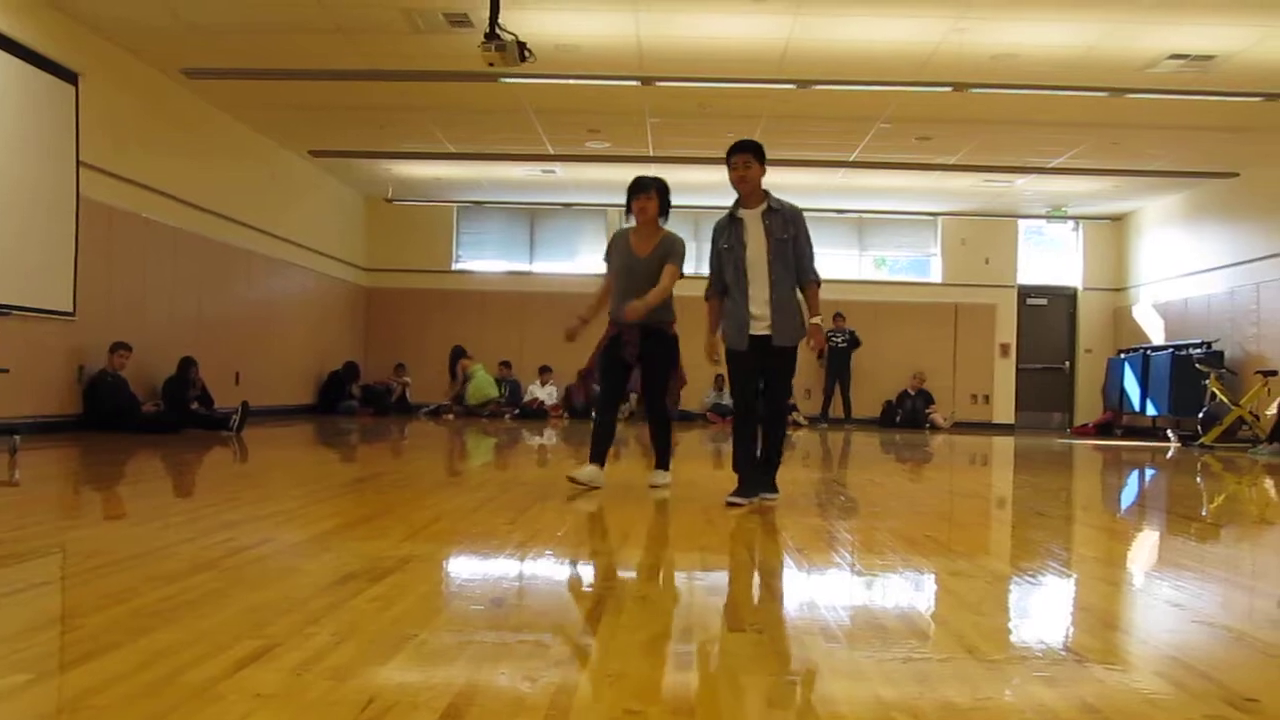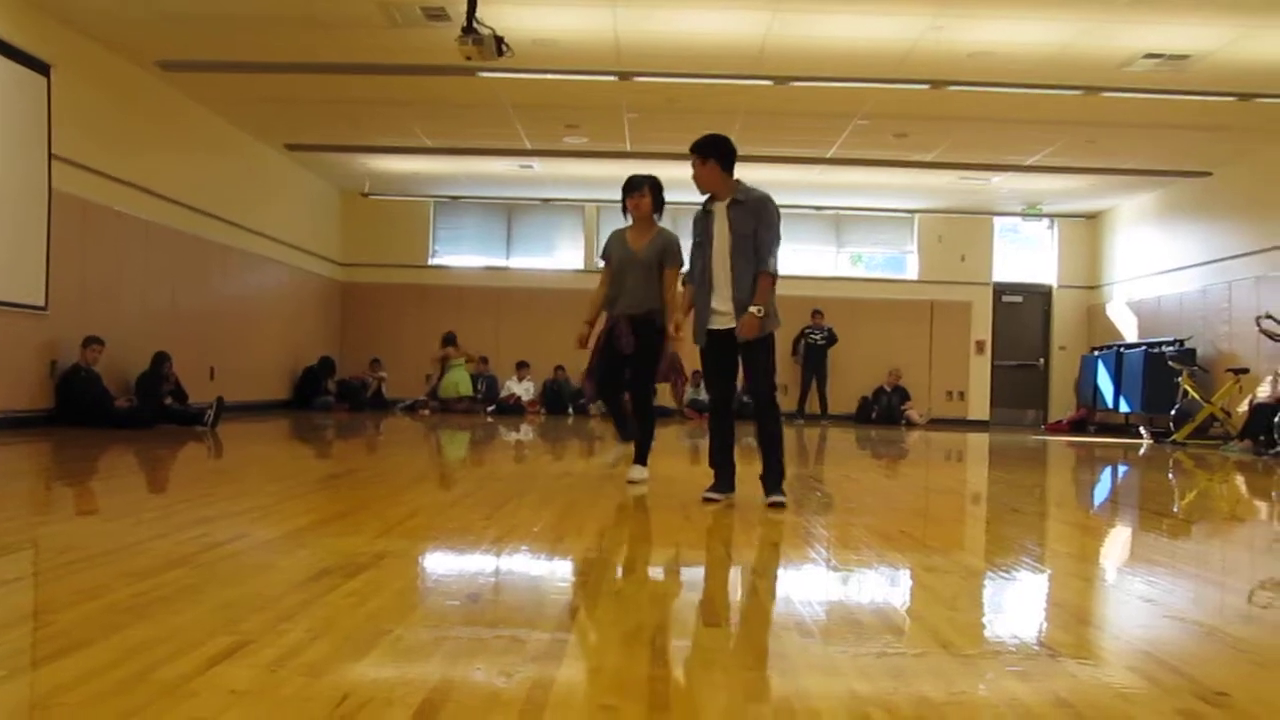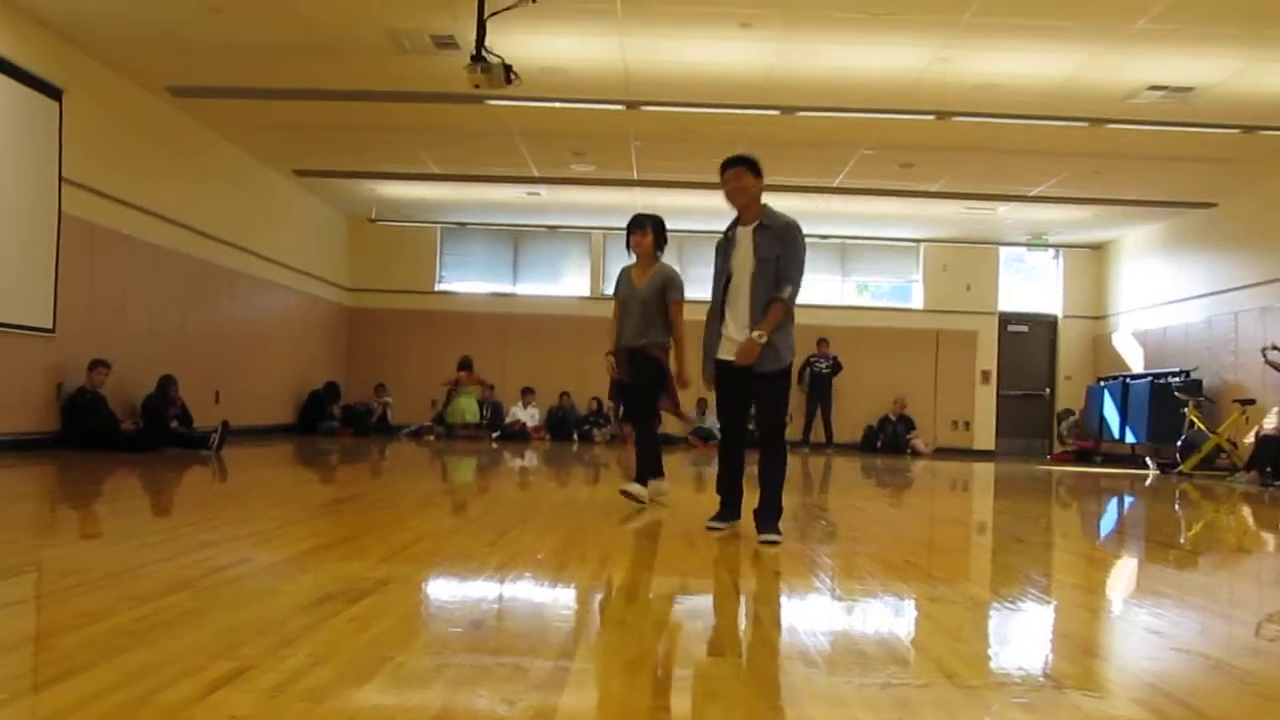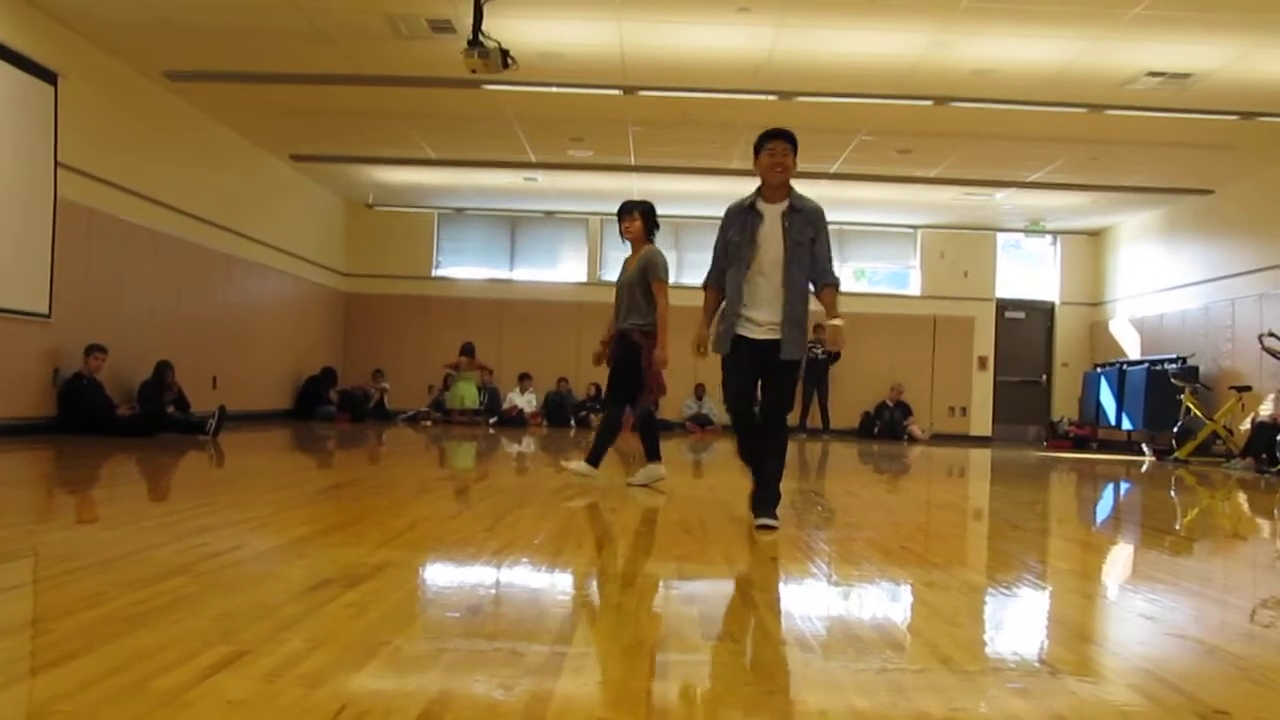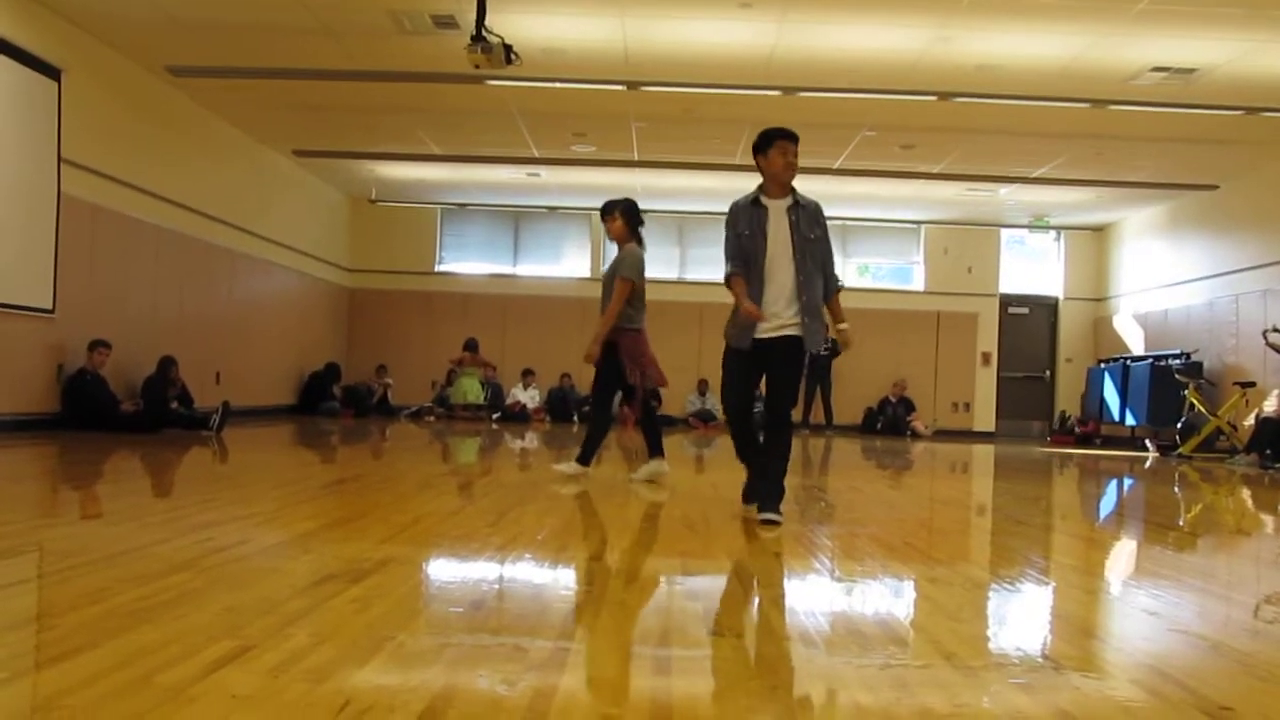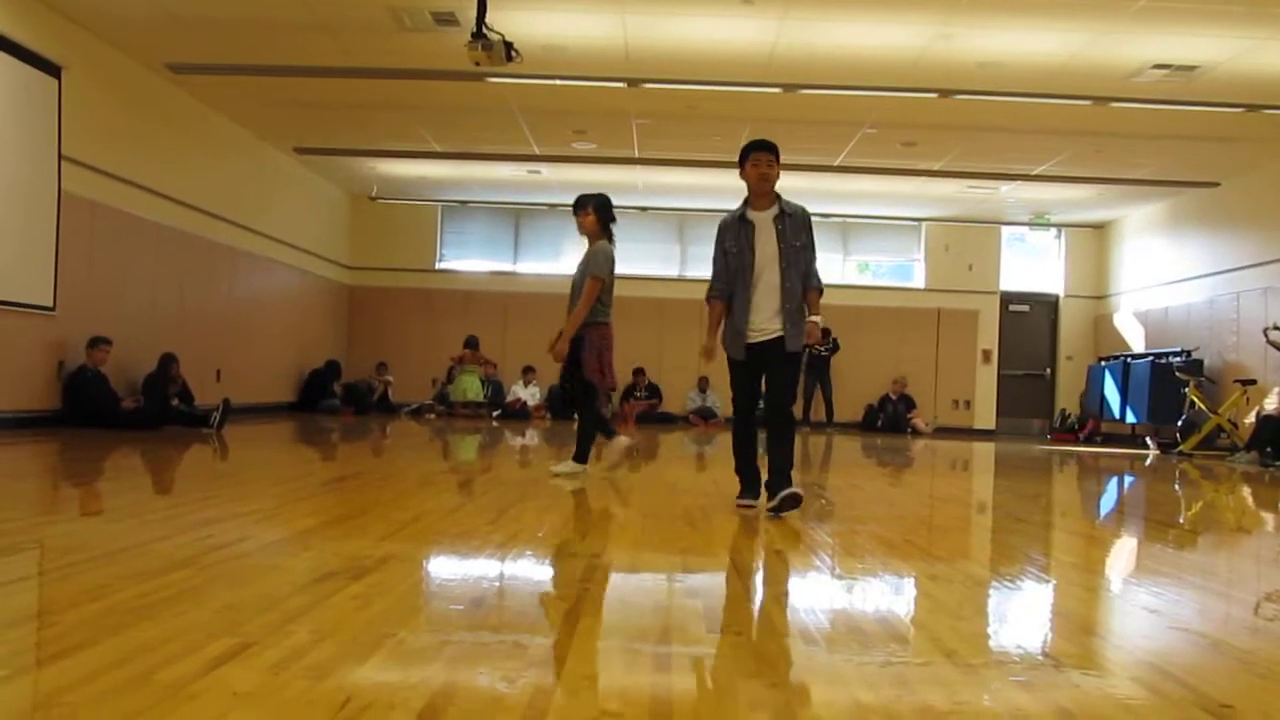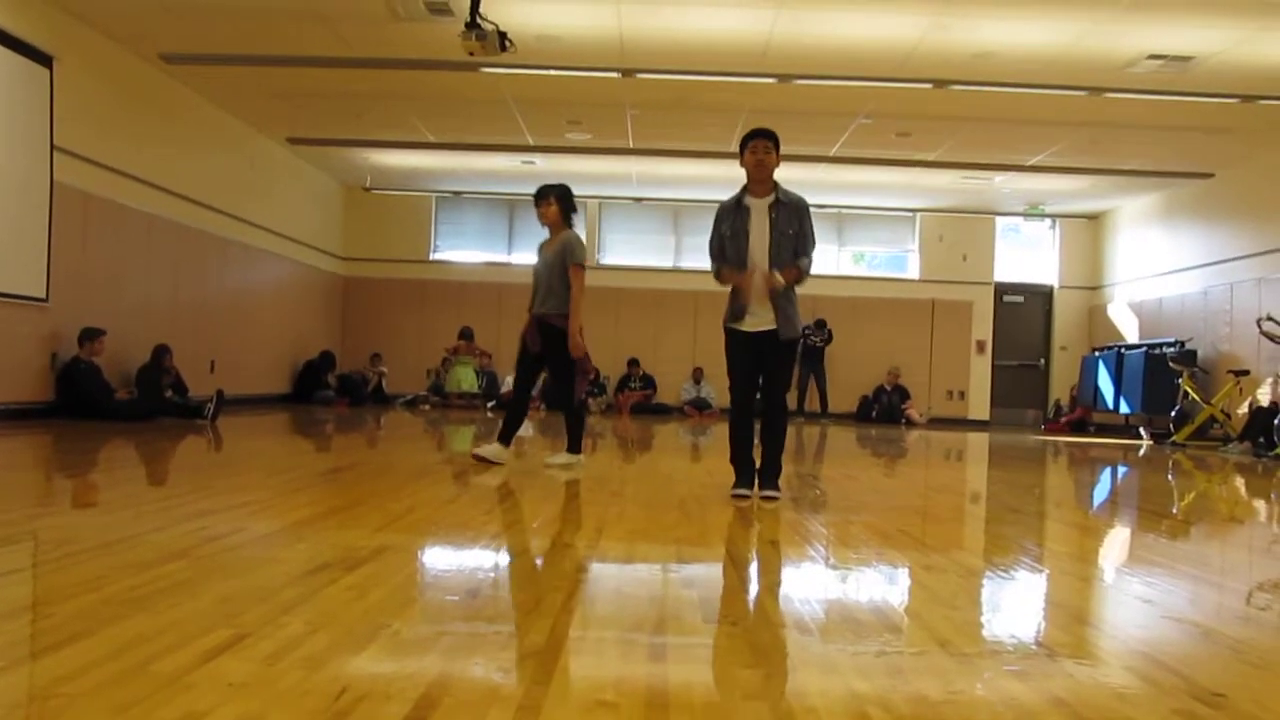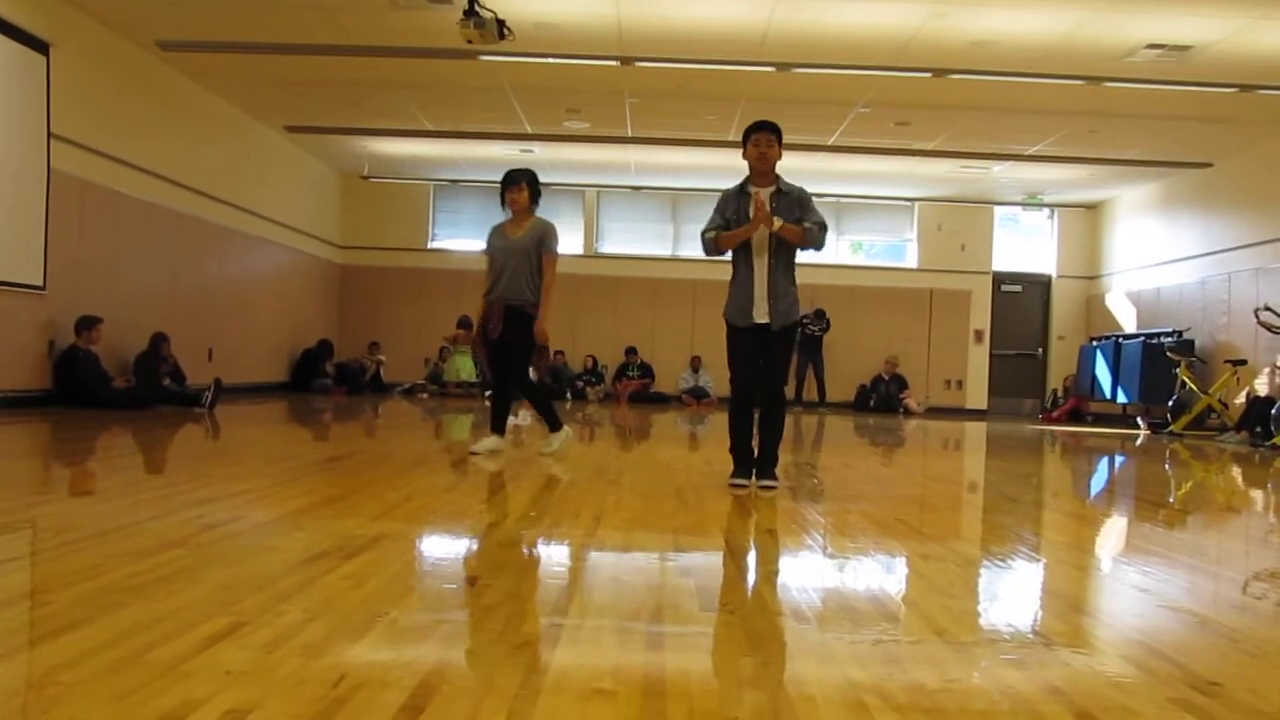
dt=0.4s
person 1, frame 1
left shoulder: (789, 217)
right shoulder: (723, 228)
left elbow: (806, 273)
right elbow: (716, 287)
left wrist: (814, 317)
right wrist: (711, 332)
left hip: (782, 330)
right hip: (740, 333)
left knee: (777, 406)
right knee: (745, 407)
left ankle: (767, 476)
right ankle: (747, 481)
person 1, frame 2
left shoulder: (759, 204)
right shoulder: (702, 216)
left elbow: (767, 263)
left wrist: (755, 310)
right wrist: (682, 314)
left hip: (753, 322)
right hip: (713, 325)
left knee: (763, 397)
right knee: (719, 402)
left ankle: (774, 480)
right ankle: (723, 477)
person 1, frame 3
left shoulder: (785, 230)
right shoulder: (726, 241)
left elbow: (787, 291)
left wrist: (759, 336)
right wrist: (709, 355)
left hip: (770, 353)
right hip: (728, 353)
left knee: (771, 434)
right knee: (731, 433)
left ankle: (768, 518)
right ankle: (728, 507)
person 1, frame 4
left shoulder: (811, 215)
right shoulder: (737, 214)
left elbow: (823, 273)
right elbow: (717, 274)
left wrist: (833, 318)
right wrist: (706, 324)
left hip: (786, 336)
right hip: (740, 332)
left knee: (775, 419)
right knee: (738, 407)
left ankle: (766, 503)
right ankle: (759, 470)
person 1, frame 5
left shoulder: (811, 212)
right shoulder: (741, 211)
left elbow: (826, 272)
right elbow: (735, 265)
left wrist: (840, 320)
right wrist: (743, 300)
left hip: (791, 331)
right hip: (747, 331)
left knee: (779, 415)
right knee: (735, 406)
left ankle: (769, 498)
right ankle: (756, 471)
person 1, frame 6
left shoulder: (798, 218)
right shoulder: (730, 226)
left elbow: (810, 275)
right elbow: (720, 286)
left wrist: (814, 316)
right wrist: (711, 335)
left hip: (785, 334)
right hip: (742, 337)
left knee: (780, 408)
right knee: (744, 411)
left ankle: (782, 485)
right ankle: (748, 485)
person 1, frame 7
left shoulder: (795, 207)
right shoulder: (728, 210)
left elbow: (805, 259)
right elbow: (717, 262)
left wrist: (781, 279)
right wrist: (735, 278)
left hip: (782, 324)
right hip: (741, 323)
left knee: (775, 400)
right knee: (741, 399)
left ankle: (770, 476)
right ankle: (743, 475)
person 1, frame 8
left shoulder: (797, 198)
right shoulder: (731, 198)
left elbow: (817, 237)
right elbow: (710, 243)
left wrist: (774, 223)
right wrist: (751, 226)
left hip: (782, 312)
right hip: (742, 312)
left knee: (773, 390)
right knee: (742, 389)
left ankle: (767, 465)
right ankle: (741, 464)
person 2, frame 1
left shoulder: (673, 244)
right shoulder: (619, 240)
left elbow: (666, 285)
left wrist: (643, 304)
right wrist: (583, 319)
left hip: (656, 333)
right hip: (620, 331)
left knee: (653, 403)
right knee: (607, 398)
left ankle: (662, 467)
right ankle: (595, 467)
person 2, frame 2
left shoulder: (667, 241)
right shoulder: (615, 239)
left elbow: (671, 290)
right elbow: (604, 284)
left wrist: (671, 327)
right wrist: (588, 321)
left hip: (649, 326)
right hip: (616, 324)
left knee: (641, 393)
right knee: (606, 387)
left ankle: (640, 461)
right ankle: (627, 440)
person 2, frame 3
left shoulder: (668, 277)
right shoulder: (624, 274)
left elbow: (677, 325)
right elbow: (616, 317)
left wrist: (681, 366)
right wrist: (610, 352)
left hip: (652, 356)
right hip: (626, 356)
left knee: (644, 418)
right knee: (638, 419)
left ankle: (641, 482)
right ankle: (656, 478)
person 2, frame 4
left shoulder: (653, 257)
right shoulder: (628, 261)
left elbow: (662, 304)
left wrist: (661, 345)
right wrist: (605, 342)
left hip: (640, 340)
right hip: (625, 339)
left knee: (615, 401)
right knee: (640, 404)
left ankle: (592, 462)
right ankle: (654, 464)
person 2, frame 5
left shoulder: (630, 254)
right shoulder: (625, 255)
left elbow: (617, 302)
left wrist: (596, 341)
right wrist: (601, 340)
left hip: (621, 339)
right hip: (625, 339)
left knee: (601, 401)
right knee: (638, 402)
left ankle: (583, 462)
right ankle: (656, 459)
person 2, frame 6
left shoulder: (601, 251)
right shoulder: (593, 251)
left elbow: (587, 300)
left wrist: (565, 337)
right wrist: (563, 334)
left hip: (591, 334)
right hip: (583, 334)
left knee: (584, 398)
right knee: (577, 395)
left ankle: (580, 460)
right ankle: (613, 438)
person 2, frame 7
left shoulder: (571, 242)
right shoulder: (544, 246)
left elbow: (577, 290)
left wrist: (574, 331)
right wrist: (529, 324)
left hip: (559, 326)
right hip: (539, 327)
left knee: (567, 391)
right knee: (521, 387)
left ankle: (574, 451)
right ankle: (501, 446)
person 2, frame 8
left shoulder: (544, 229)
right shoulder: (496, 232)
left elbow: (549, 277)
right elbow: (489, 276)
left wrist: (542, 318)
right wrist: (482, 313)
left hip: (525, 313)
right hip: (495, 313)
left knee: (518, 377)
right knee: (499, 377)
left ankle: (557, 428)
right ankle: (497, 435)
